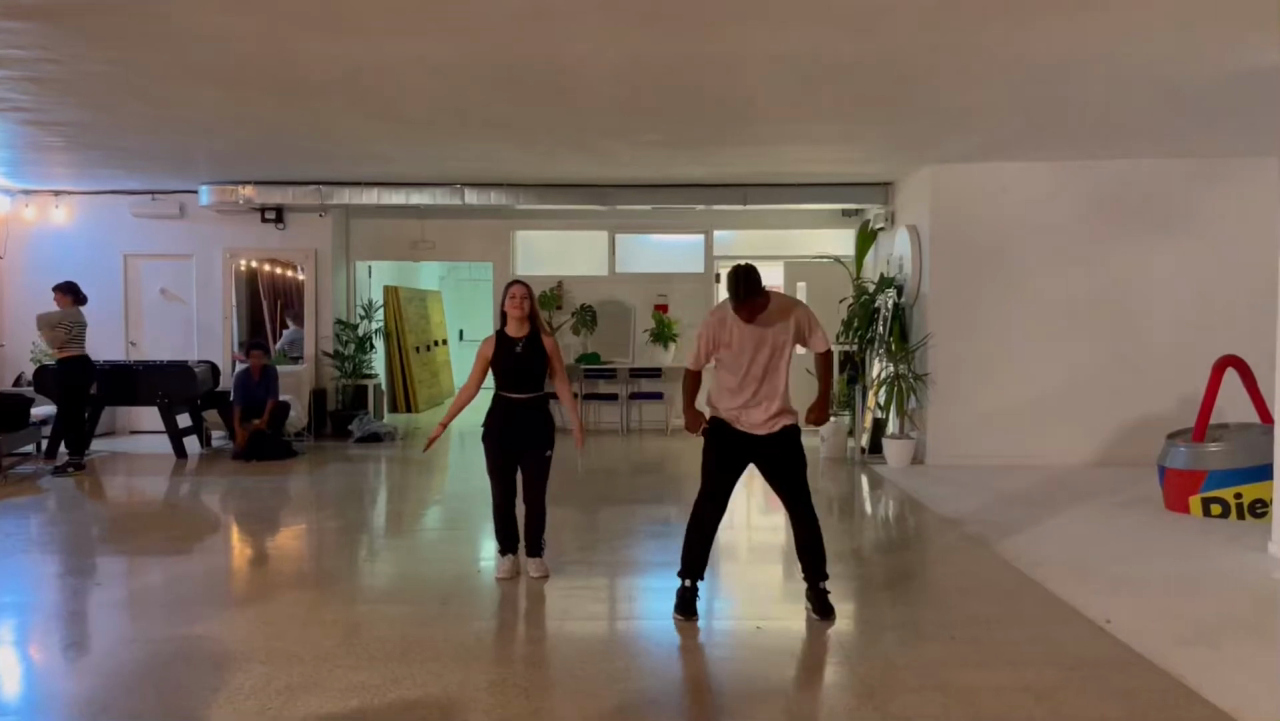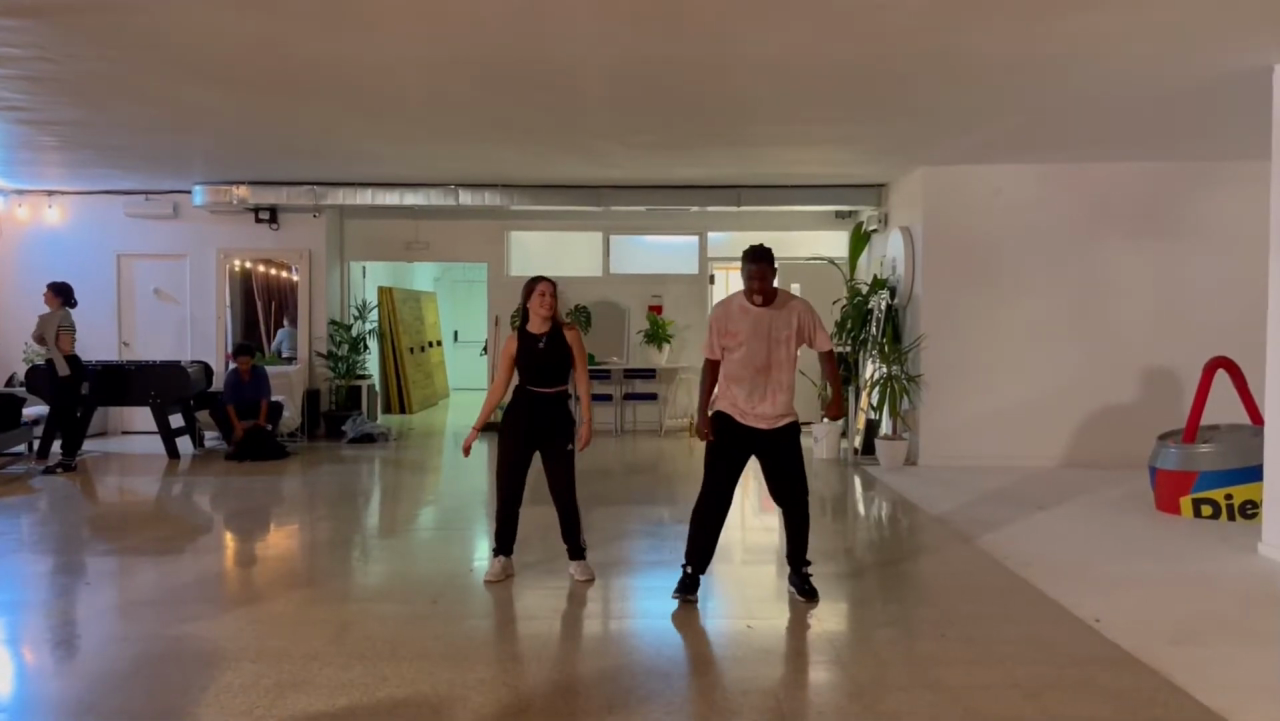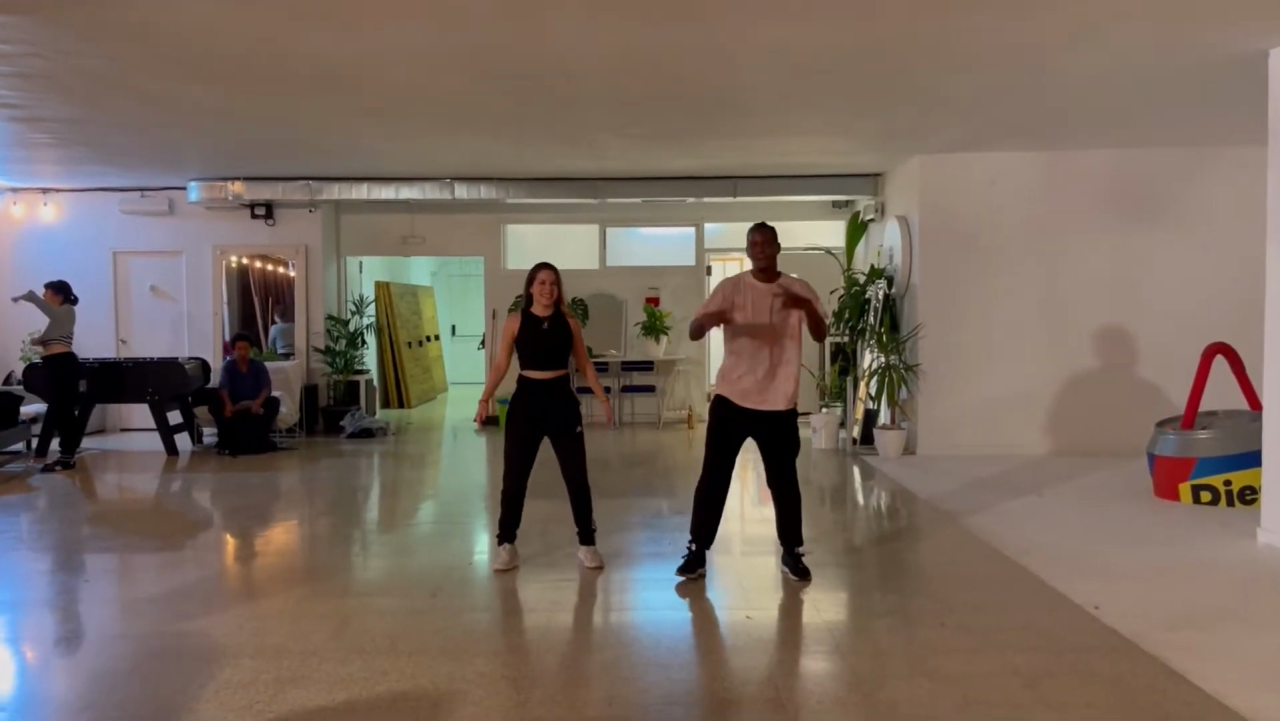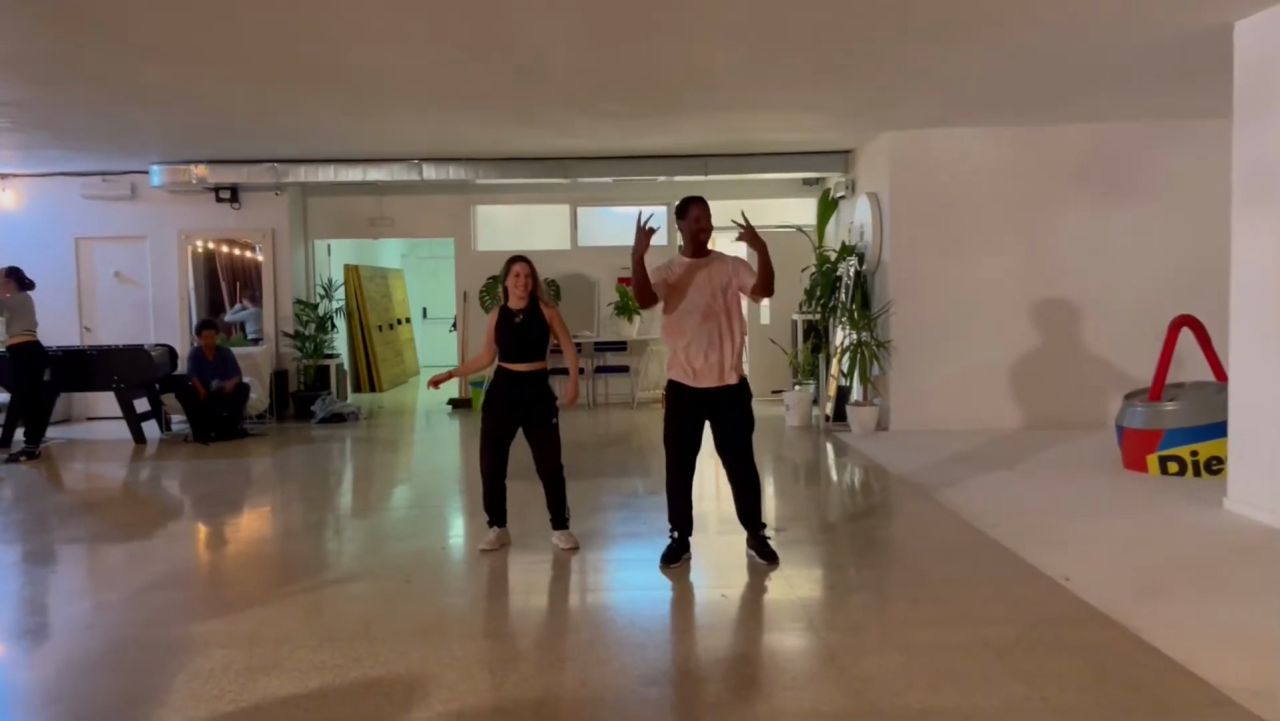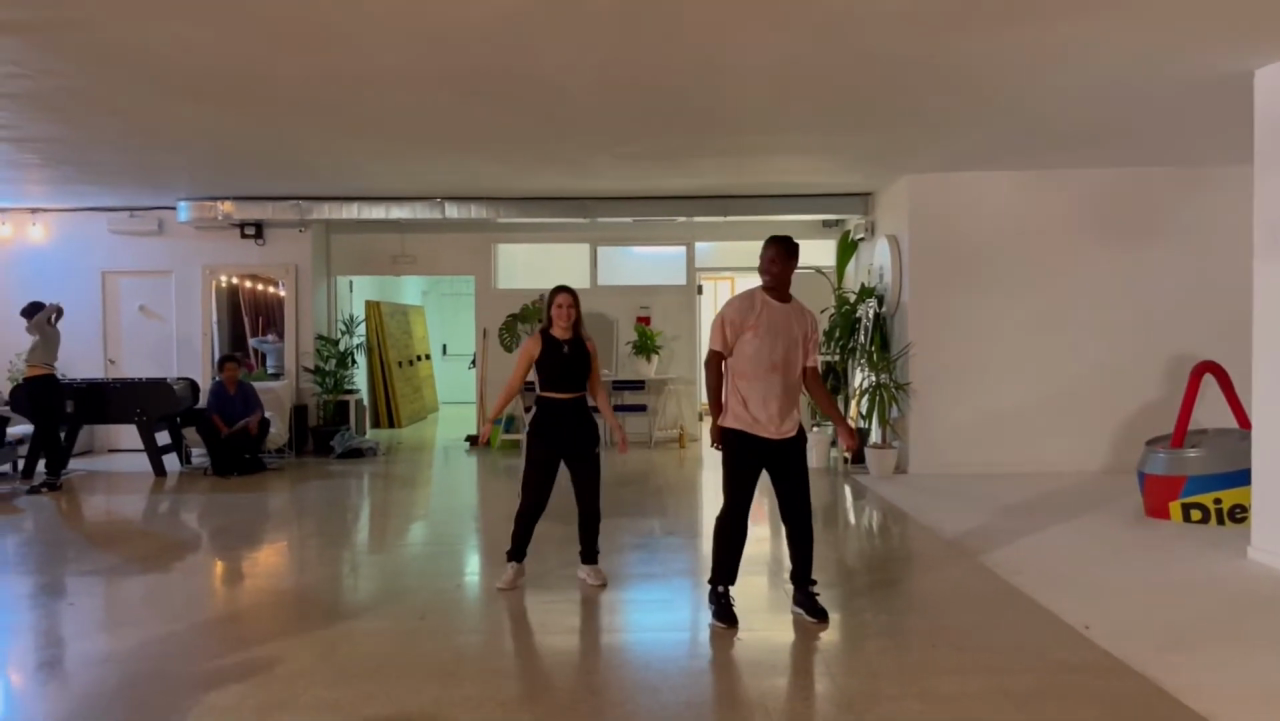
dt=1s
person 1, frame 1
left shoulder: (793, 312)
right shoulder: (716, 320)
left elbow: (823, 351)
right elbow: (695, 367)
left wrist: (822, 398)
right wrist: (689, 407)
left hip: (778, 426)
right hip: (726, 425)
left knee: (800, 506)
right knee: (708, 505)
left ankle: (817, 586)
right ankle: (688, 584)
person 1, frame 2
left shoulder: (798, 310)
right shoulder: (723, 311)
left elbow: (825, 351)
right elbow: (712, 363)
left wrist: (836, 395)
right wrist: (702, 413)
left hip: (780, 423)
right hip: (730, 419)
left knee: (794, 500)
right knee: (713, 497)
left ankle: (798, 571)
right ankle: (691, 574)
person 1, frame 3
left shoulder: (798, 291)
right shoulder: (730, 287)
left elbow: (820, 335)
right elbow: (694, 332)
left wrist: (805, 306)
right wrist: (708, 318)
left hip: (779, 404)
right hip: (731, 400)
left knee: (784, 483)
right knee: (713, 479)
left ankle: (791, 552)
right ankle: (697, 550)
person 1, frame 4
left shoulder: (732, 266)
right shoulder: (665, 270)
left elbow: (765, 291)
right elbow: (645, 300)
left wrist: (761, 251)
right wrist: (637, 254)
left hip: (729, 382)
right hip: (684, 384)
left knee: (740, 462)
right knee: (679, 466)
left ankle: (755, 534)
right ankle: (680, 538)
person 1, frame 5
left shoulder: (804, 319)
right shoulder: (738, 308)
left elbow: (811, 377)
right elbow: (713, 363)
left wrist: (839, 421)
right wrist: (714, 418)
left hip: (788, 431)
right hip: (741, 429)
left knee: (798, 513)
right knee: (735, 510)
left ankle: (803, 591)
right ankle: (720, 590)
person 2, frame 1
left shoulder: (546, 341)
right shoulder: (491, 343)
left elbow: (561, 383)
right elbow: (471, 386)
left wrist: (576, 421)
right wrist: (444, 424)
left hip: (537, 423)
right hip: (501, 423)
left knee: (535, 496)
right knee: (503, 495)
left ankle: (535, 554)
right ankle: (507, 553)
person 2, frame 2
left shoulder: (569, 334)
right shoulder: (514, 340)
left elbow: (581, 379)
right elbow: (499, 386)
left wrist: (585, 420)
right wrist: (477, 428)
left hip: (557, 416)
right hip: (520, 415)
left knee: (564, 492)
right knee: (508, 490)
left ankle: (577, 557)
right ankle: (502, 557)
person 2, frame 3
left shoulder: (569, 322)
right shoulder: (516, 321)
left elbow: (584, 364)
right elbow: (501, 364)
left wrist: (604, 399)
right wrist: (486, 398)
left hip: (562, 400)
right hip: (527, 400)
left knee: (577, 476)
right knee: (515, 478)
left ankle: (587, 544)
right ankle: (507, 545)
person 2, frame 4
left shoulder: (546, 311)
right shoulder: (497, 315)
left elbow: (568, 348)
right elbow: (486, 357)
left wrist: (573, 379)
right wrist: (450, 374)
left hip: (537, 391)
right hip: (502, 392)
left knee: (550, 465)
right knee: (491, 466)
left ankle: (560, 527)
right ankle: (497, 528)
person 2, frame 5
left shoulder: (586, 345)
right shoulder: (536, 342)
left elbow: (597, 388)
right elbow: (515, 384)
left wrist: (615, 425)
right wrist: (491, 420)
left hip: (581, 422)
right hip: (546, 422)
left knee: (589, 498)
right knee: (533, 497)
left ankle: (589, 562)
right ankle: (515, 563)
person 3, frame 1
left shoulder: (67, 316)
right shoulder: (75, 315)
left elbow: (55, 342)
left wrist: (45, 329)
right wrist: (49, 330)
left hip: (72, 367)
right hip: (77, 366)
left knee: (68, 413)
right knee: (74, 413)
left ankle: (76, 459)
right ankle: (76, 458)
person 3, frame 2
left shoulder: (62, 316)
right shoulder: (54, 316)
left elbow: (64, 346)
left wrist: (44, 339)
right wrist: (40, 338)
left hip: (67, 368)
right hip: (60, 368)
left knee: (65, 413)
right knee: (62, 413)
left ankle: (68, 460)
right ankle: (68, 458)
person 3, frame 3
left shoulder: (65, 311)
right shoulder: (57, 314)
left elbow: (42, 304)
right elbow: (49, 340)
left wrist: (25, 297)
right wrist: (39, 340)
left hip: (63, 363)
right hip: (57, 364)
left knee: (62, 411)
right knee: (60, 412)
left ankle: (67, 457)
right ankle: (67, 456)
person 3, frame 4
left shoulder: (18, 299)
right shoulder: (20, 299)
left hip: (25, 352)
right hip: (27, 352)
left knee: (26, 400)
right knee: (27, 400)
left ankle: (32, 448)
right ankle: (32, 445)
person 3, frame 5
left shoulder: (50, 332)
right shoulder: (44, 333)
left elbow: (38, 323)
right elbow: (32, 328)
left wrist: (49, 310)
right wrist: (50, 310)
left hip: (43, 385)
right hip: (38, 385)
left knee: (47, 432)
right knee: (44, 432)
left ankle: (53, 479)
right ankle: (53, 476)
